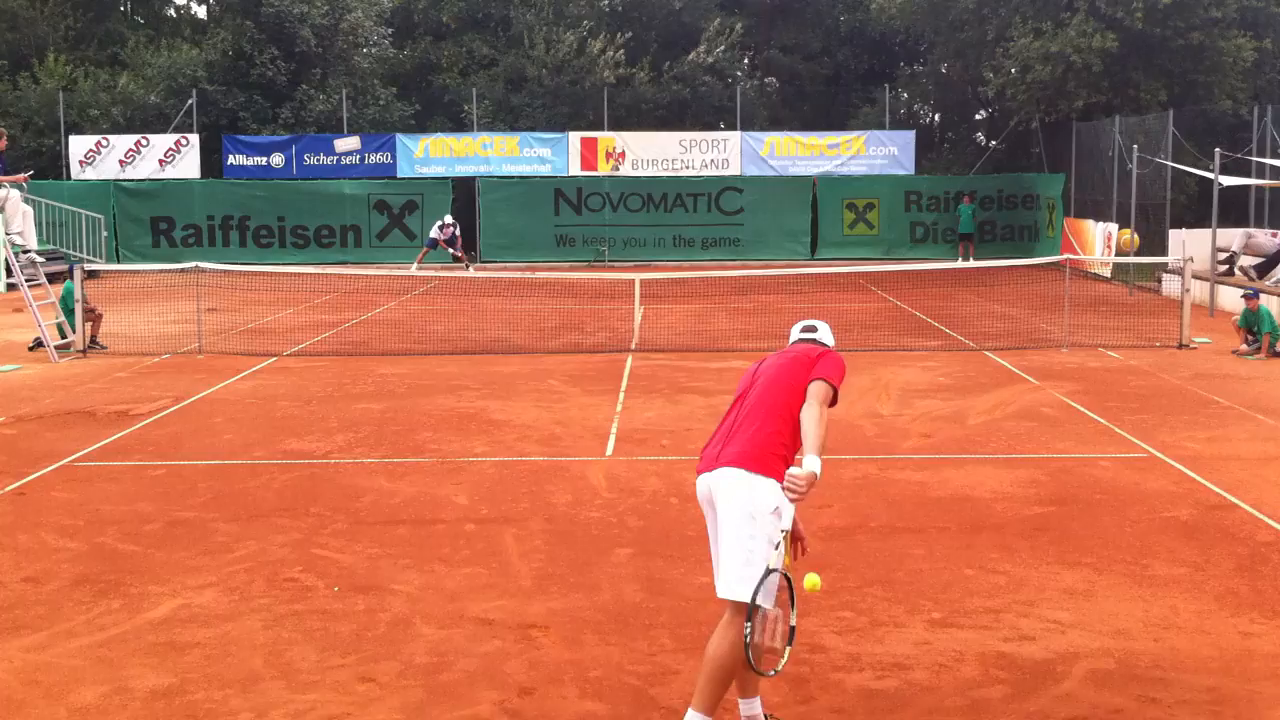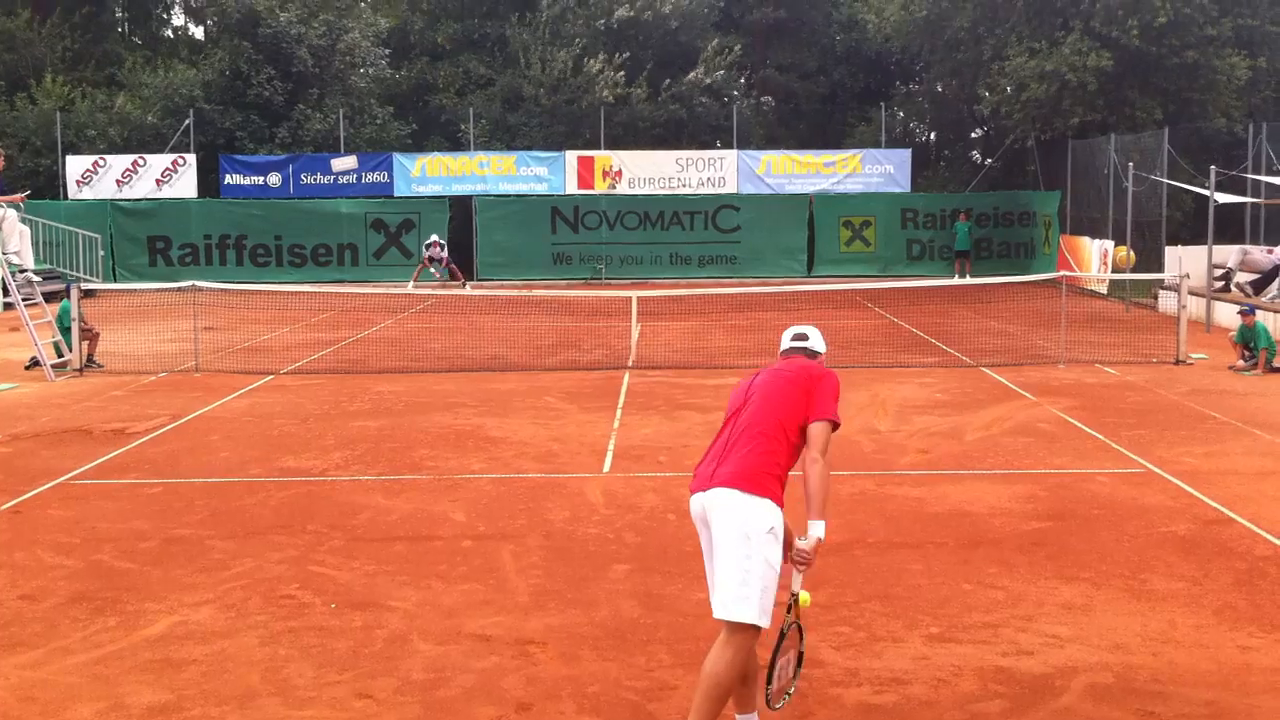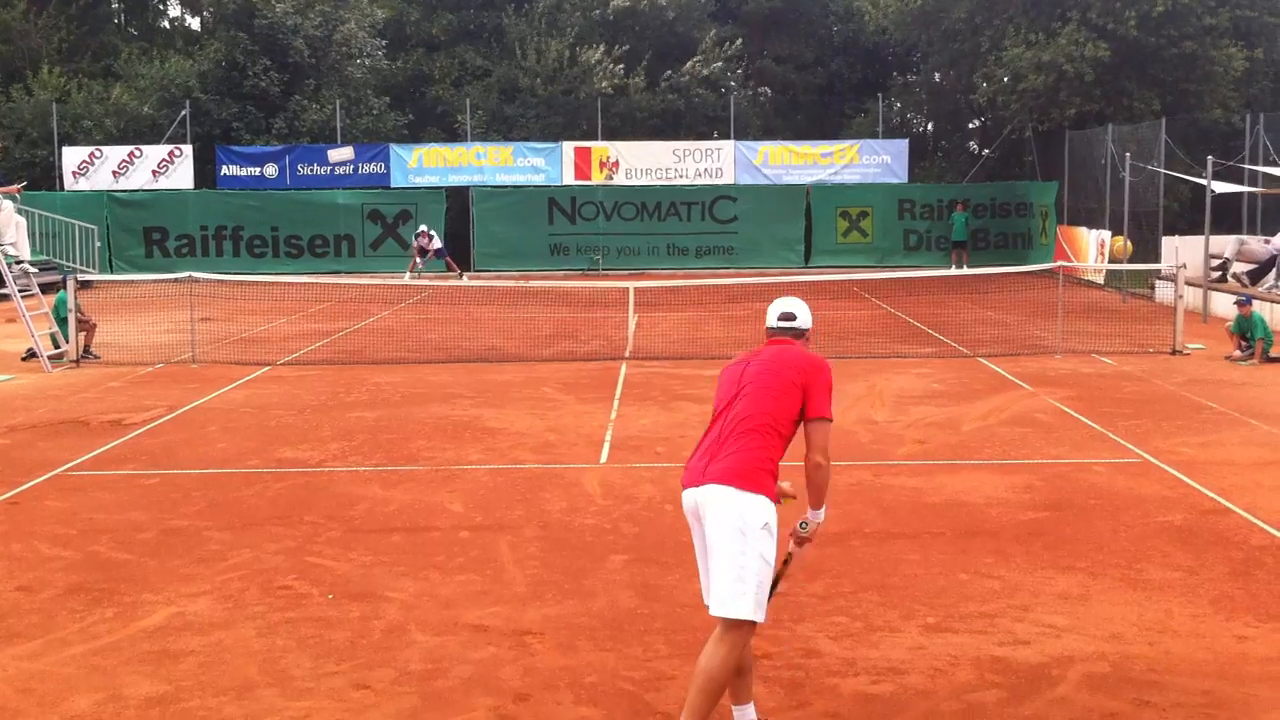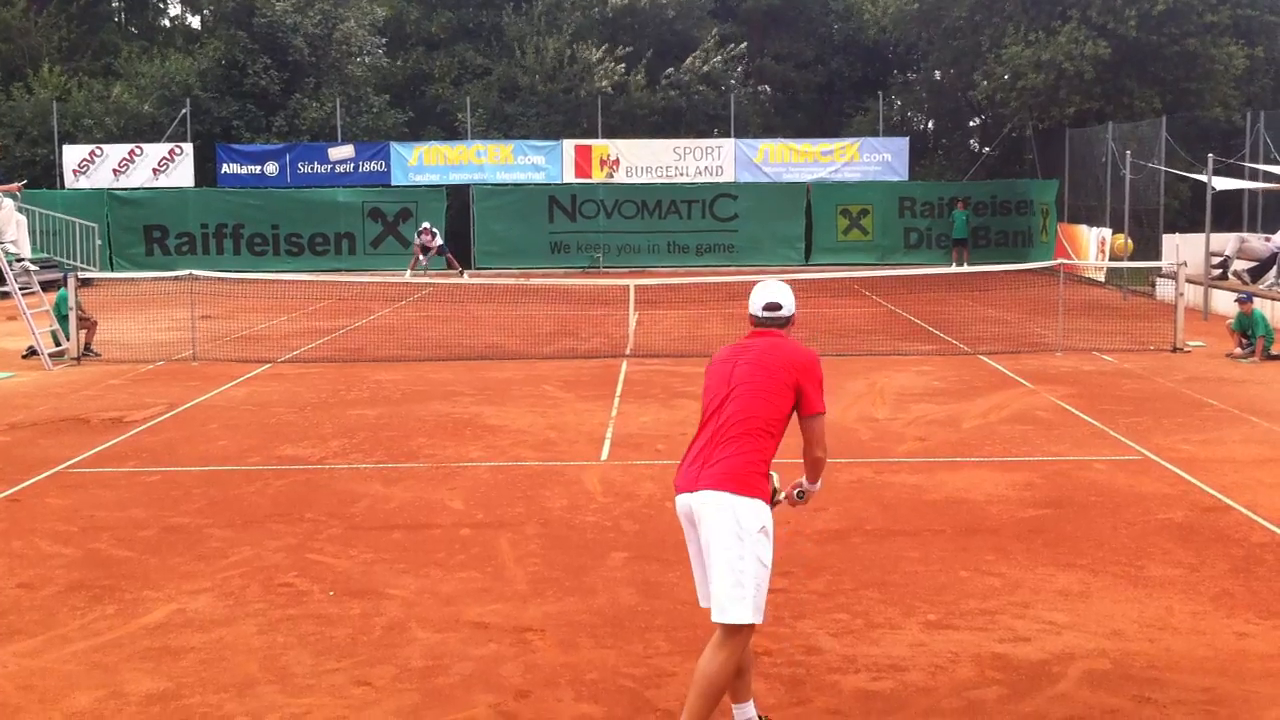
dt=0.2s
person 1, frame 1
left shoulder: (764, 365)
right shoulder: (828, 359)
right elbow: (813, 406)
left wrist: (788, 523)
right wrist: (811, 466)
left hip: (712, 475)
right hip: (750, 480)
left knee: (744, 606)
right knee: (740, 612)
person 1, frame 2
left shoulder: (753, 379)
right shoulder: (822, 377)
right elbow: (814, 457)
left wrist: (781, 533)
right wrist: (815, 530)
left hip: (706, 493)
right hip: (746, 499)
left knee: (742, 622)
right knee: (739, 629)
person 1, frame 3
left shoulder: (737, 365)
right shoulder: (813, 366)
right elbow: (817, 457)
left wrist: (772, 487)
right wrist: (814, 517)
left hip: (697, 487)
right hip: (738, 494)
left knee: (736, 618)
right knee: (734, 626)
person 1, frame 4
left shoulder: (722, 357)
right shoulder: (802, 359)
right elbow: (816, 450)
right wrist: (808, 487)
left hip: (690, 490)
right hip: (734, 496)
left knee: (736, 619)
right knee: (735, 628)
